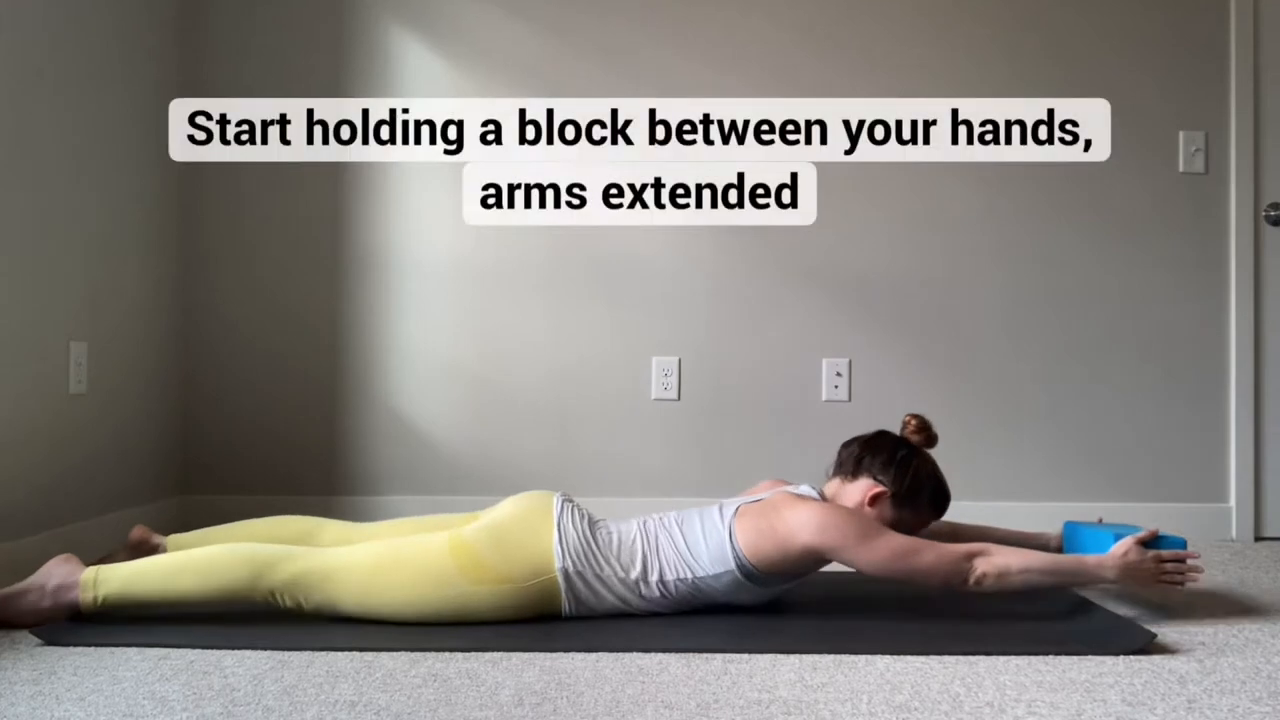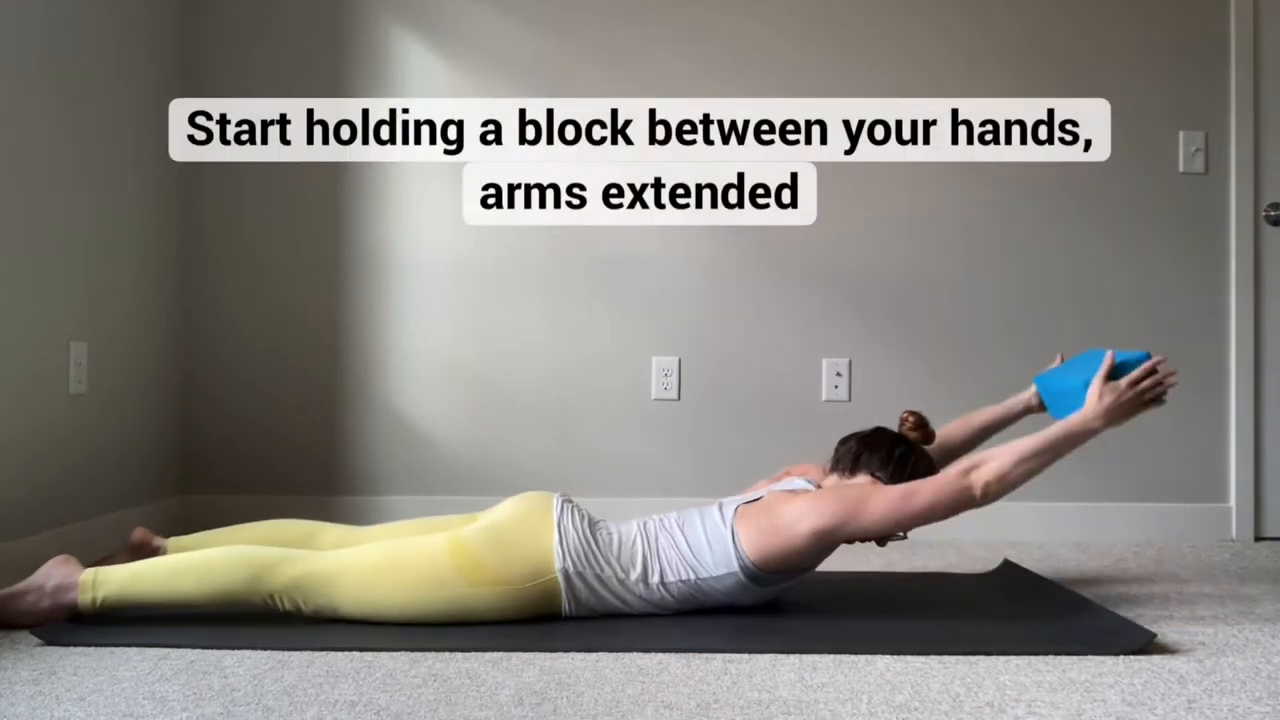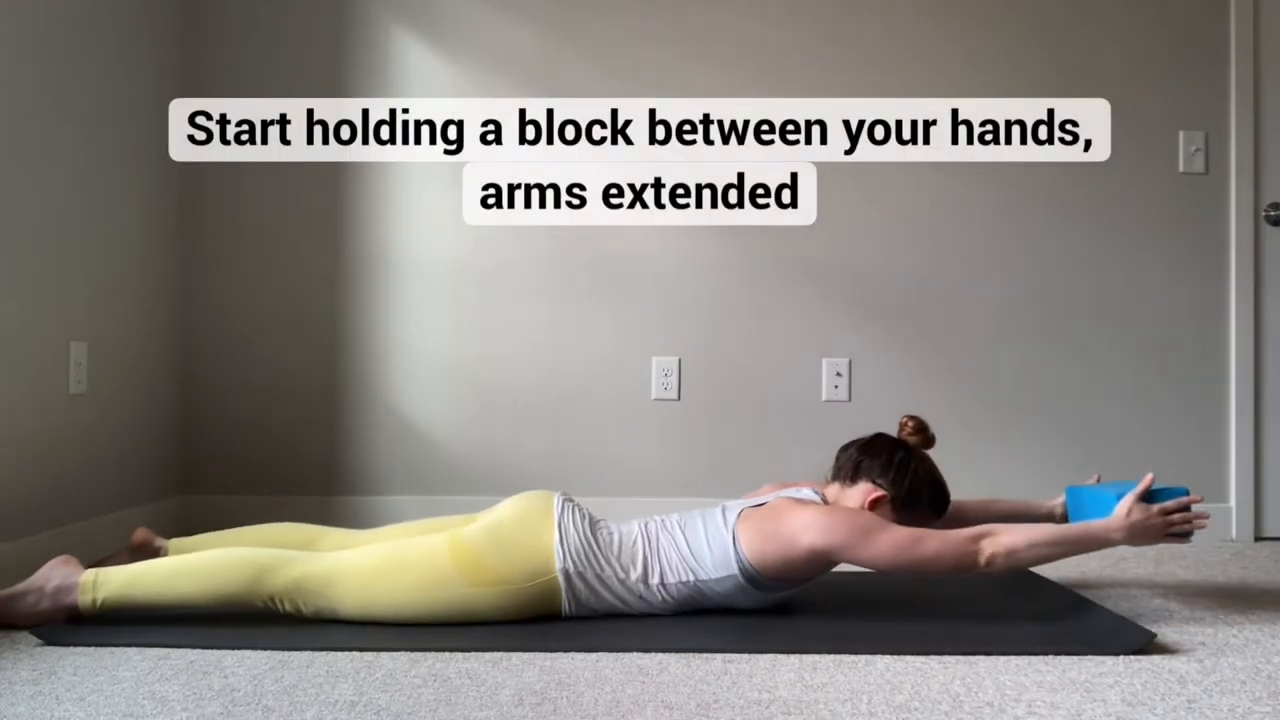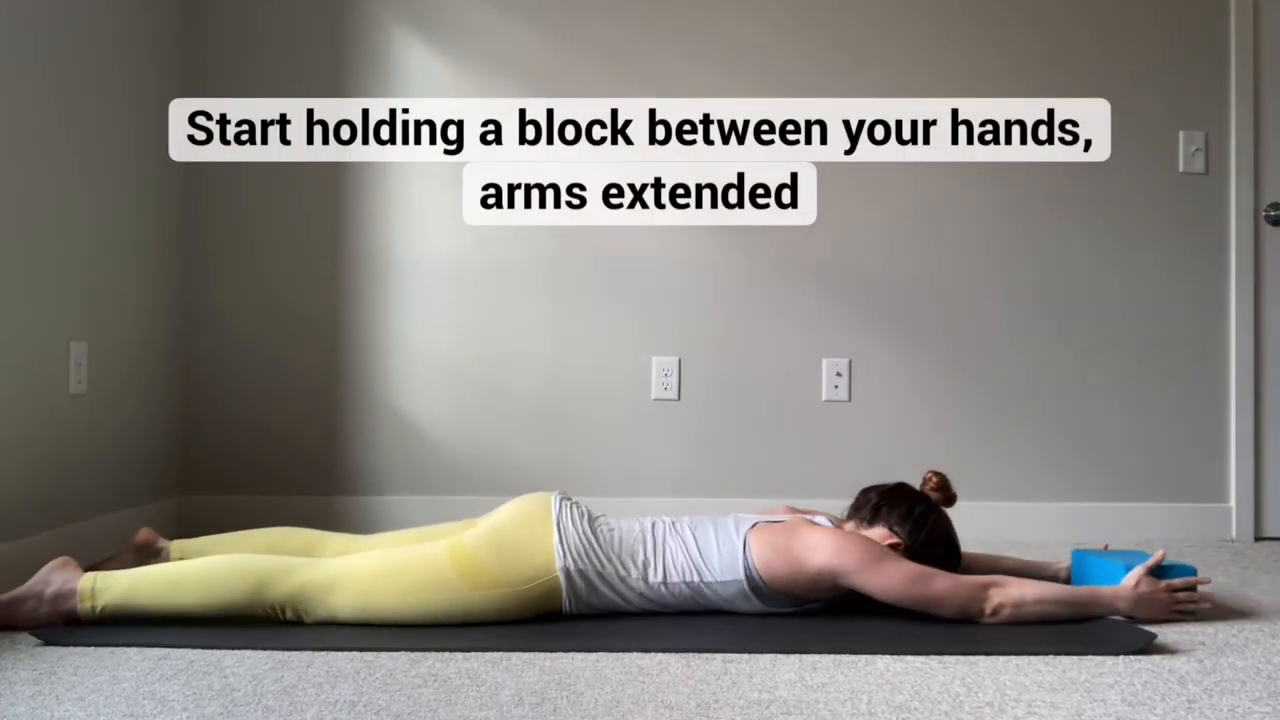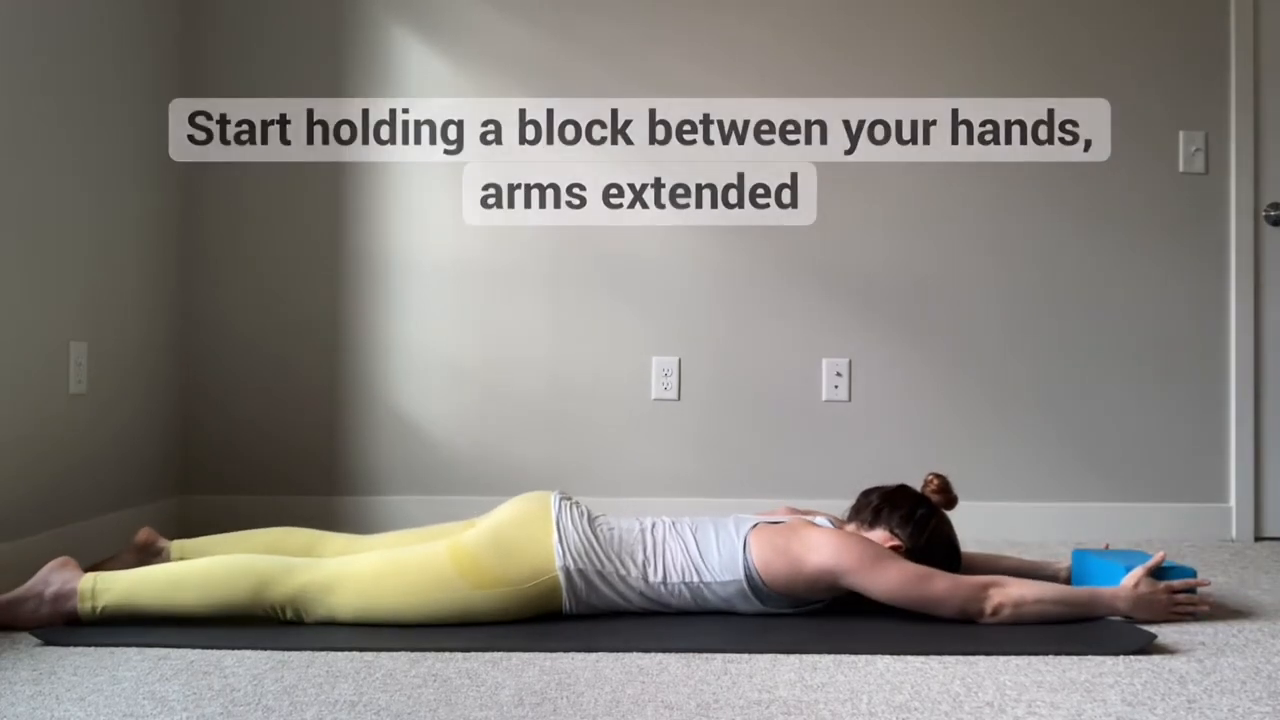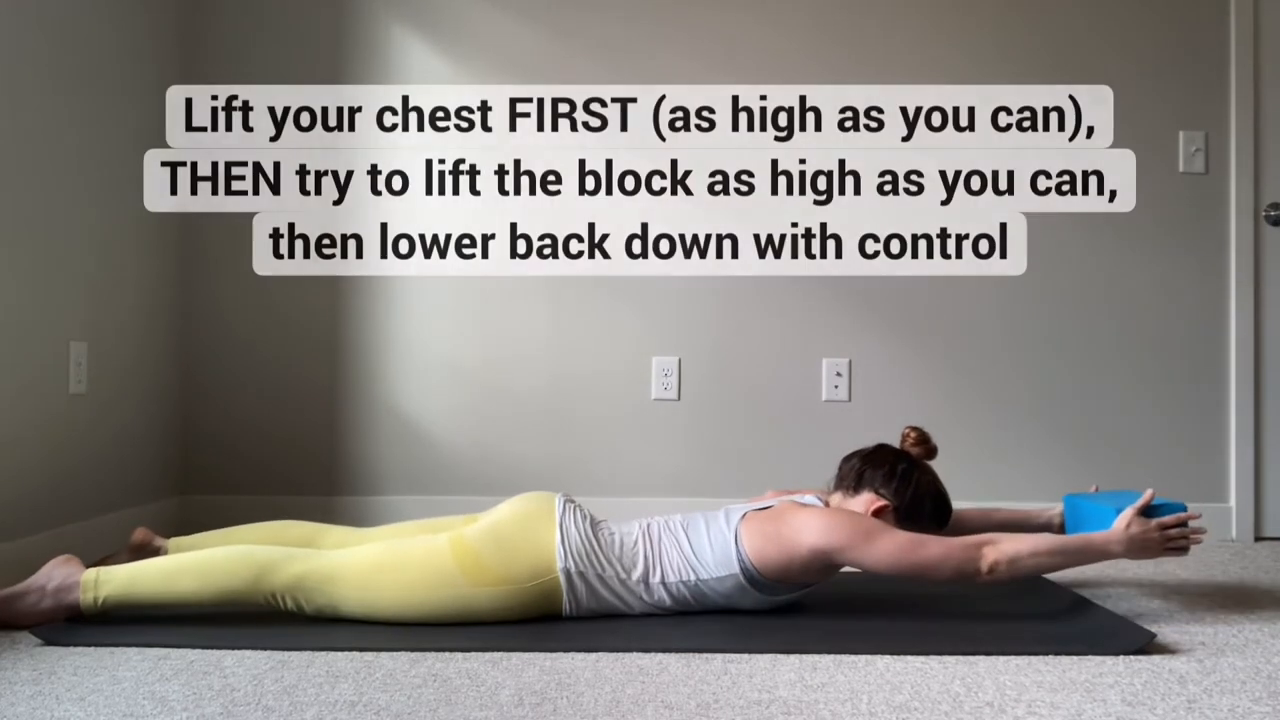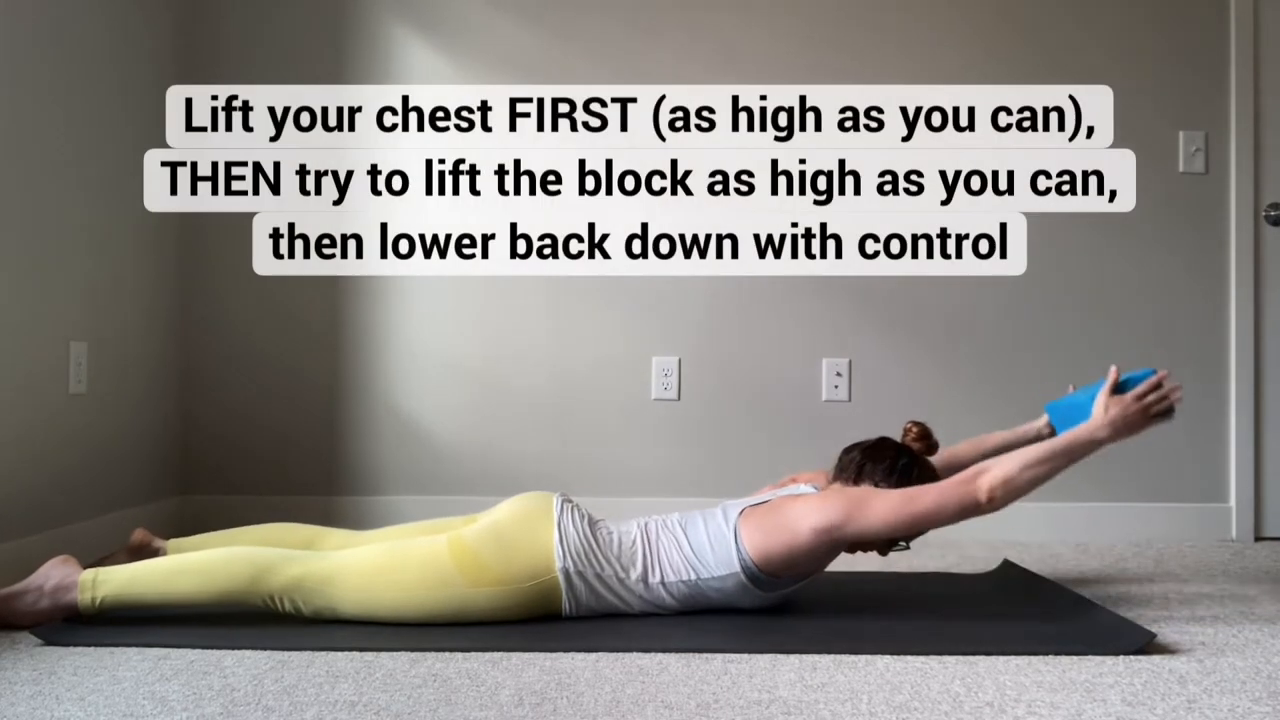
dt=0.7s
person 1, frame 1
left shoulder: (799, 494)
right shoulder: (819, 529)
left elbow: (937, 532)
right elbow: (964, 573)
left wrist: (1063, 534)
right wrist: (1103, 575)
left hip: (540, 527)
right hip: (538, 569)
left knee: (335, 542)
right knee: (307, 583)
left ankle: (158, 548)
person 1, frame 2
left shoulder: (810, 478)
right shoulder: (822, 515)
left elbow: (929, 455)
right elbow: (968, 489)
left wrist: (1031, 399)
right wrist: (1092, 422)
left hip: (542, 529)
right hip: (538, 567)
left knee: (335, 542)
right knee: (306, 584)
left ankle: (163, 549)
person 1, frame 3
left shoulder: (808, 494)
right shoulder: (826, 530)
left elbow: (949, 511)
right elbow: (973, 553)
left wrist: (1062, 505)
right wrist: (1109, 534)
left hip: (540, 528)
right hip: (541, 569)
left knee: (338, 547)
right knee: (308, 588)
left ankle: (159, 553)
person 1, frame 4
left shoulder: (816, 523)
right shoulder: (832, 555)
left elbow: (955, 554)
right elbow: (973, 601)
left wrist: (1077, 563)
right wrist: (1115, 602)
left hip: (547, 531)
right hip: (543, 564)
left knee: (341, 553)
right knee: (311, 592)
left ankle: (165, 553)
person 1, frame 5
left shoulder: (820, 526)
right shoulder: (833, 555)
left elbow: (953, 555)
right elbow: (975, 601)
left wrist: (1076, 563)
right wrist: (1116, 603)
left hip: (546, 529)
right hip: (544, 564)
left knee: (344, 555)
right knee: (313, 593)
left ankle: (163, 554)
person 1, frame 6
left shoulder: (818, 500)
right shoulder: (826, 535)
left elbow: (948, 516)
right elbow: (976, 559)
left wrist: (1071, 511)
right wrist: (1110, 546)
left hip: (546, 529)
right hip: (539, 565)
left knee: (339, 547)
right knee: (307, 584)
left ankle: (157, 550)
person 1, frame 7
left shoulder: (814, 485)
right shoulder: (826, 519)
left elbow: (936, 467)
right elbow: (972, 497)
left wrist: (1046, 421)
right wrist: (1098, 434)
left hip: (540, 529)
right hip: (539, 568)
left knee: (335, 545)
right knee: (307, 584)
left ankle: (158, 551)
